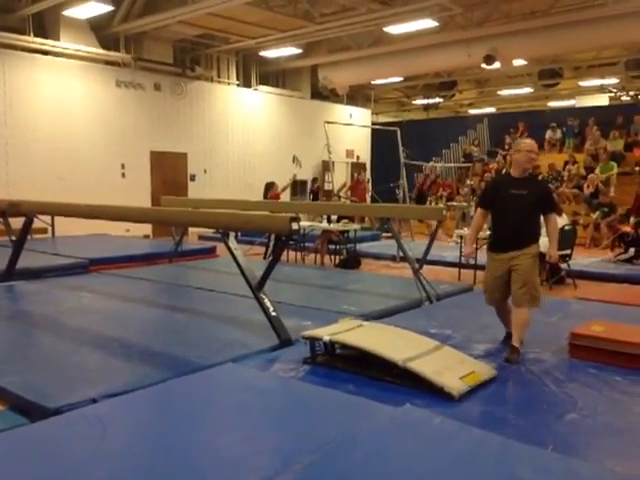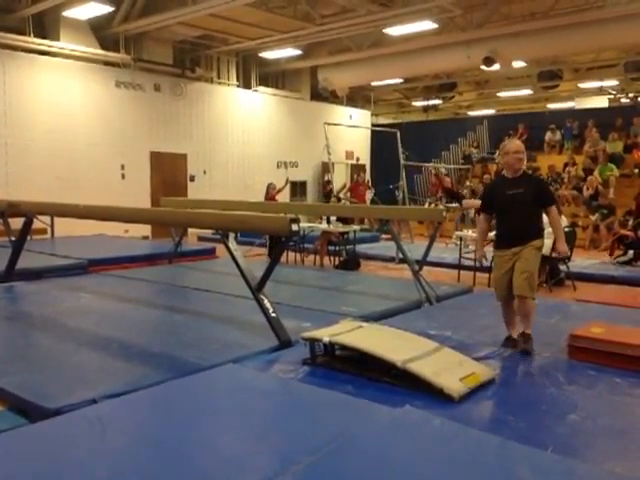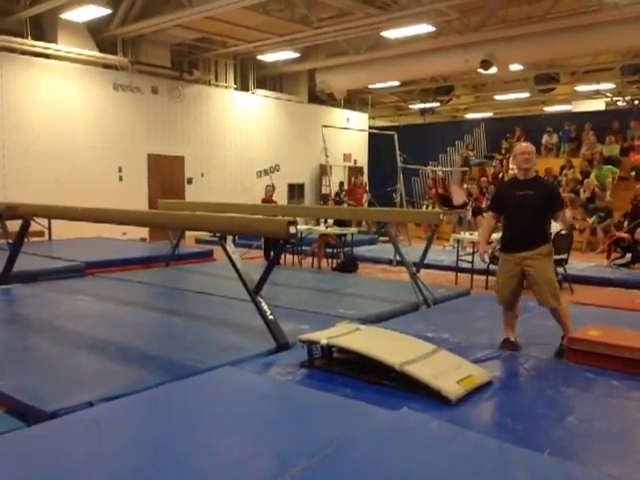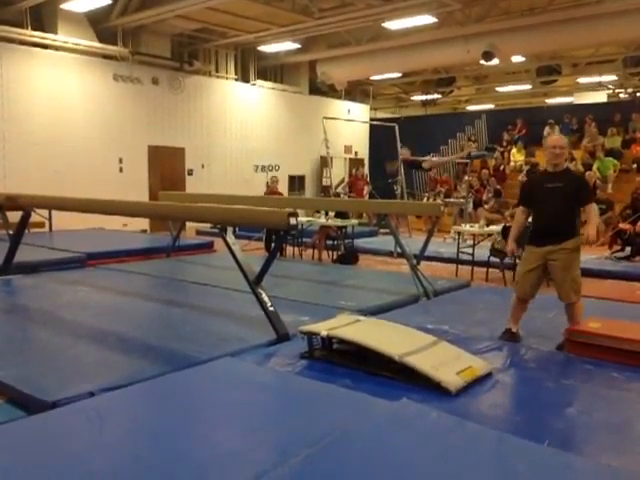
dt=0.4s
person 1, frame 1
left shoulder: (540, 188)
right shoulder: (496, 184)
left elbow: (550, 217)
right elbow: (481, 214)
left wrist: (552, 246)
right wrist: (470, 242)
left hip: (526, 251)
right hip: (497, 251)
left knee: (522, 299)
right knee: (496, 298)
left ankle: (515, 345)
right ankle: (510, 330)
person 1, frame 2
left shoulder: (536, 183)
right shoulder: (494, 187)
left elbow: (552, 211)
right elbow: (484, 219)
left wrist: (560, 240)
right wrist: (480, 246)
left hip: (530, 245)
right hip: (503, 248)
left knee: (523, 291)
right knee: (504, 295)
left ankle: (526, 334)
right ankle: (512, 334)
person 1, frame 3
left shoulder: (546, 187)
right shoulder: (504, 189)
left elbow: (559, 215)
right elbow: (492, 217)
left wrist: (565, 220)
right wrist: (483, 242)
left hip: (538, 251)
right hip: (509, 252)
left knee: (551, 297)
right knee: (507, 298)
left ankle: (568, 337)
right ankle: (510, 337)
person 1, frame 4
left shoulder: (576, 180)
right shoulder: (533, 181)
left elbow: (590, 207)
right elbow: (523, 212)
left wrist: (592, 228)
right wrist: (512, 239)
left hip: (565, 245)
right hip: (535, 245)
left knee: (571, 293)
right knee: (522, 289)
right ankle: (512, 328)
